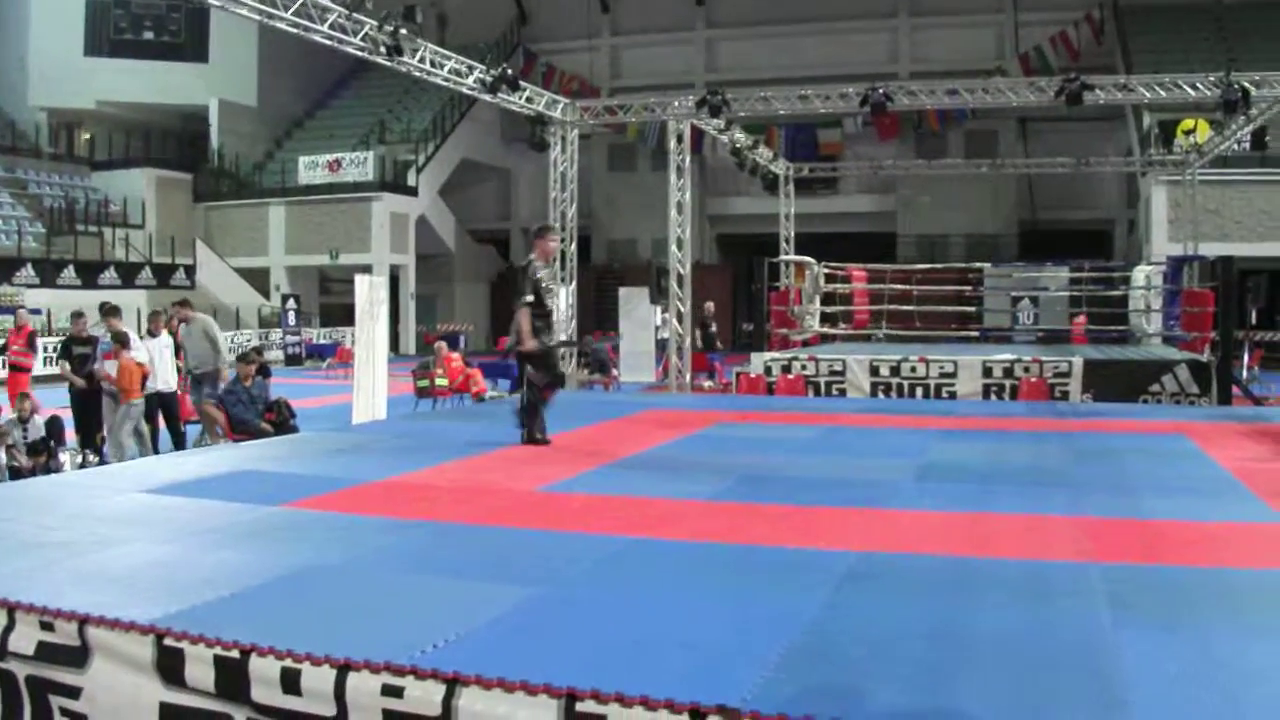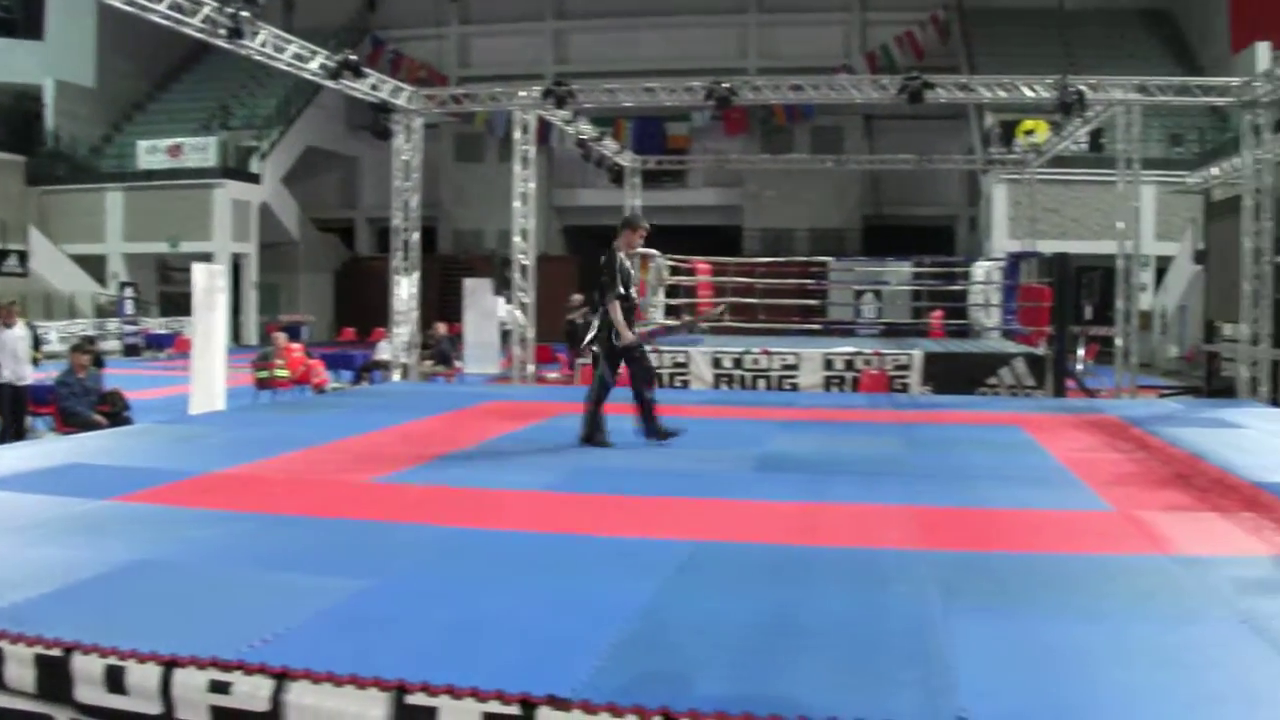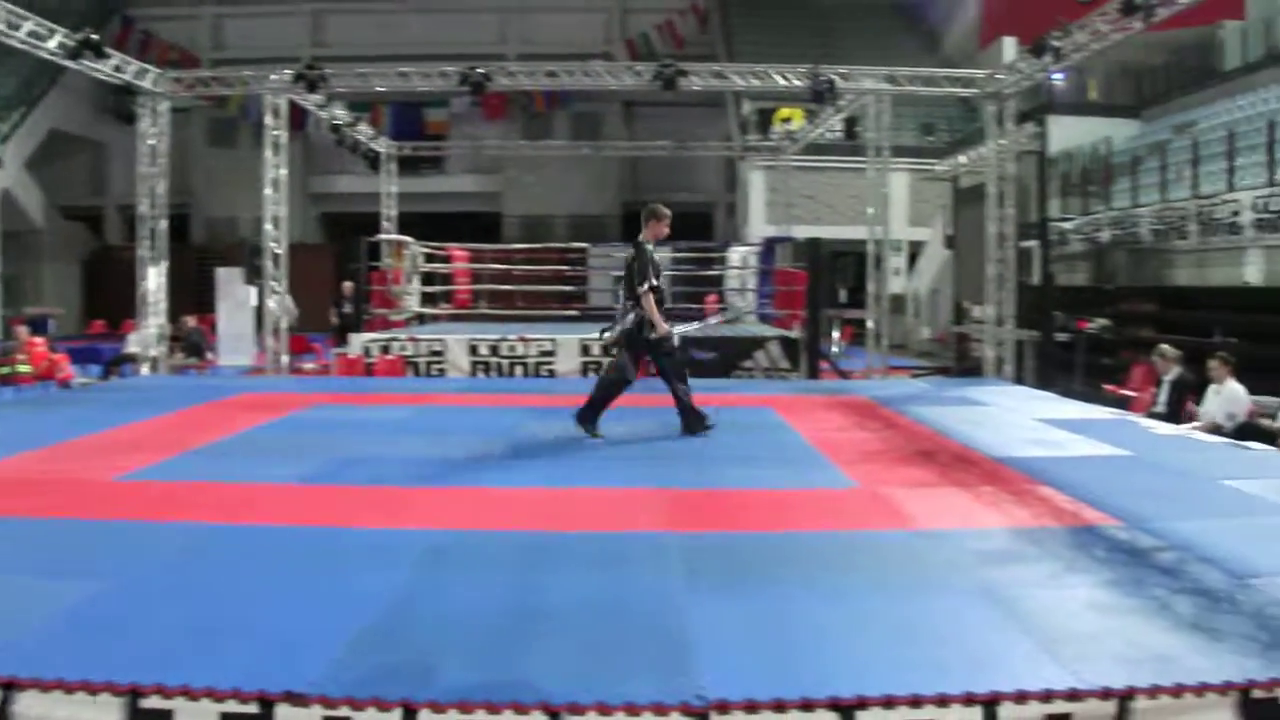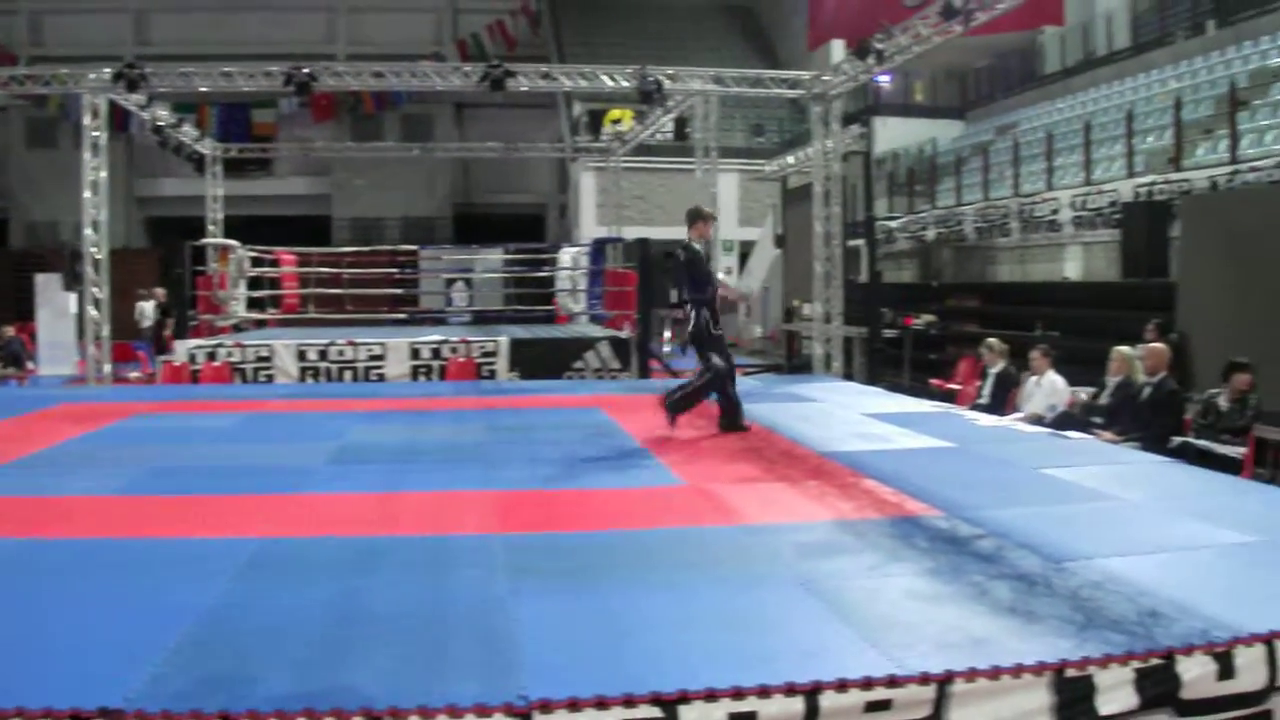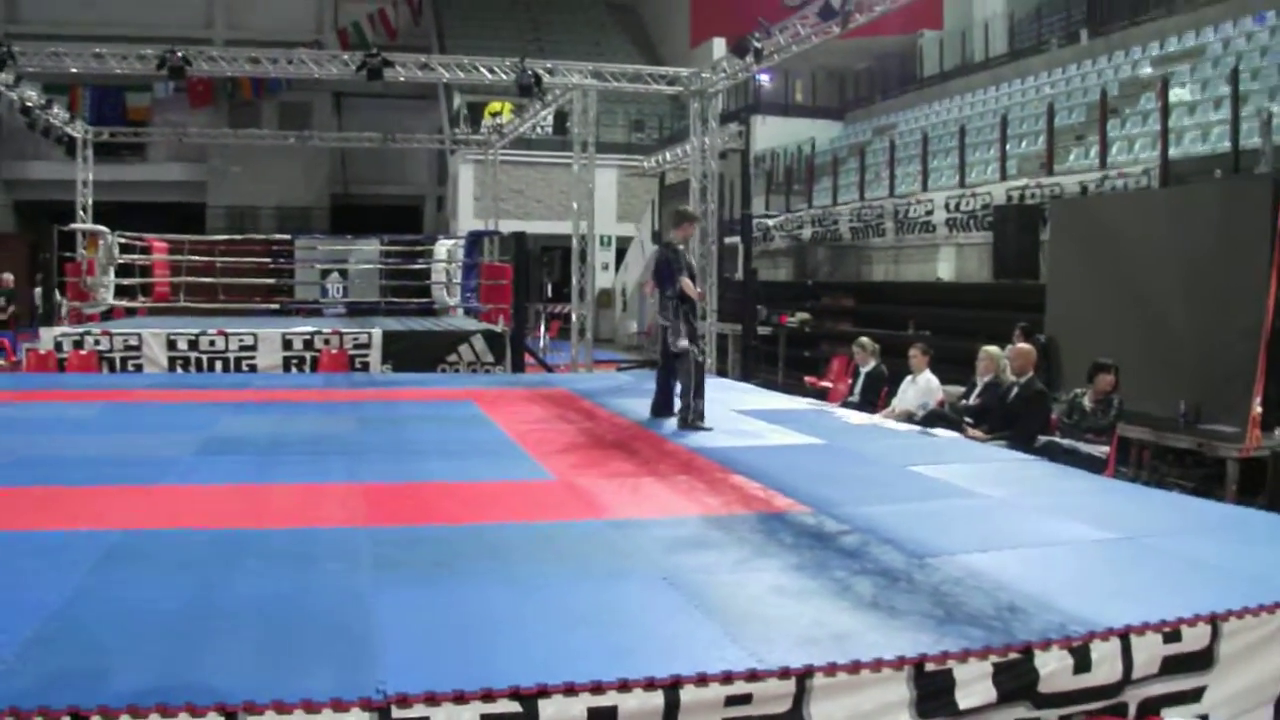
dt=1s
person 1, frame 1
left shoulder: (546, 268)
right shoulder: (530, 269)
right elbow: (523, 306)
right wrist: (527, 338)
left hip: (544, 334)
right hip: (532, 336)
left knee: (553, 379)
right knee: (534, 383)
left ankle: (527, 417)
right ankle: (532, 432)
person 1, frame 2
left shoulder: (622, 259)
right shoulder: (614, 259)
right elbow: (611, 299)
right wrist: (623, 331)
left hip: (625, 331)
right hip: (613, 332)
left knee: (645, 375)
right knee: (603, 381)
left ankle: (651, 427)
right ankle: (591, 432)
person 1, frame 3
left shoulder: (643, 250)
right shoulder: (643, 252)
right elbow: (644, 292)
right wrist: (659, 322)
left hip: (648, 325)
right hip: (641, 324)
left knee: (674, 370)
right knee: (621, 374)
left ankle: (691, 420)
right ankle: (587, 417)
person 1, frame 4
left shoulder: (684, 251)
right shoulder: (694, 252)
right elbow: (712, 282)
left wrist: (722, 289)
right wrist: (739, 294)
left hip: (699, 317)
right hip: (702, 319)
left knee: (724, 368)
right knee: (717, 370)
left ankle: (731, 419)
right ankle: (674, 402)
person 1, frame 5
left shoulder: (664, 249)
right shoulder: (676, 251)
left elbow: (655, 280)
right elbow: (682, 279)
left wrist: (652, 287)
right wrist: (696, 295)
left hip: (669, 312)
right hip: (680, 312)
left knee: (669, 361)
right knee: (692, 363)
left ankle: (661, 406)
right ankle: (689, 416)
